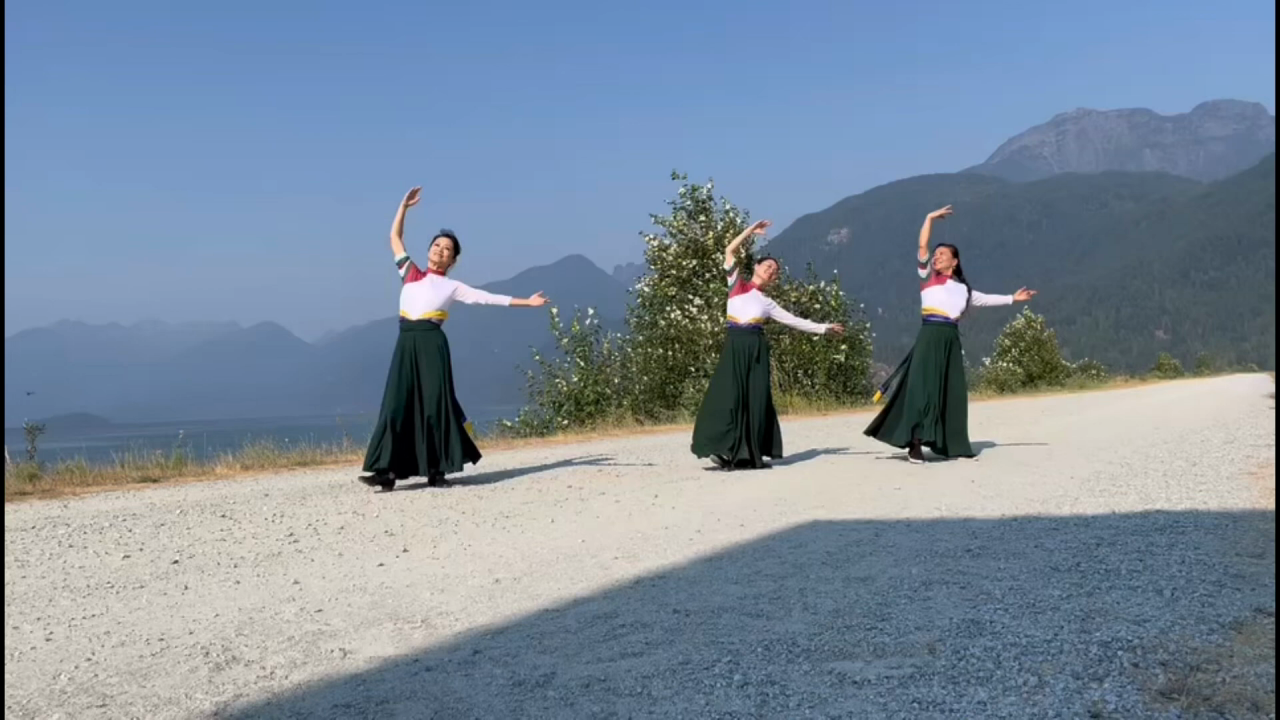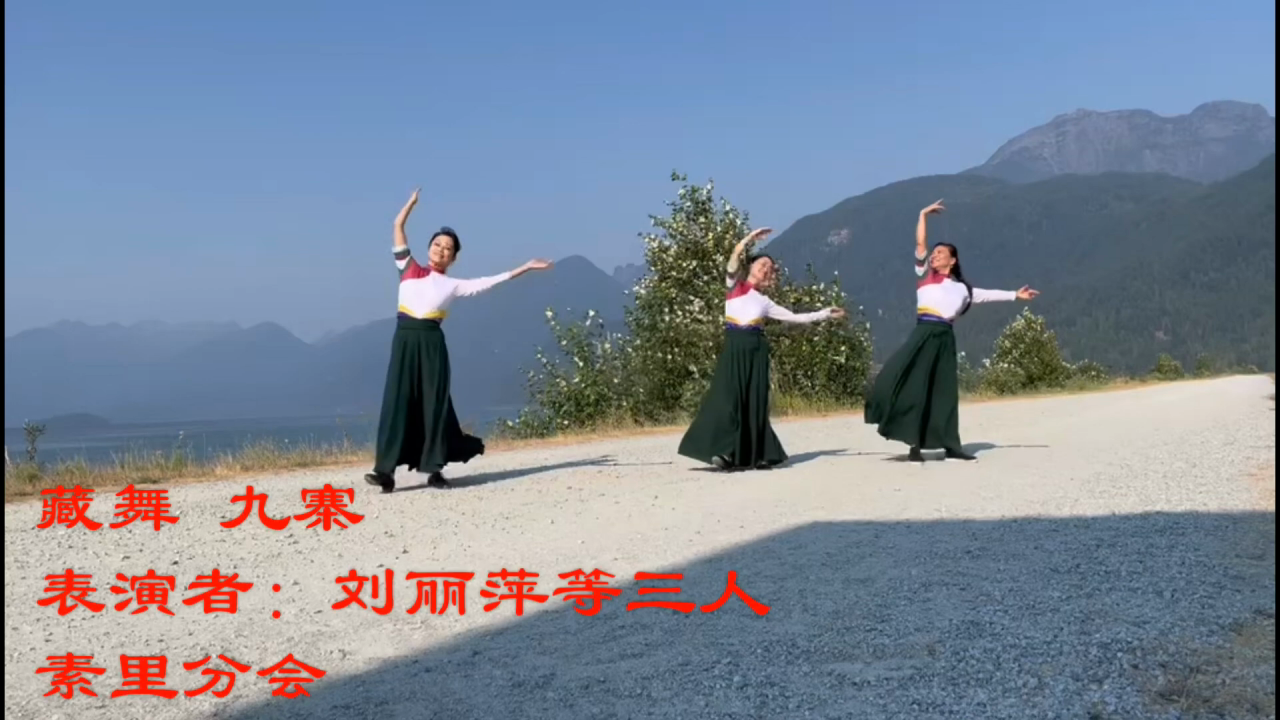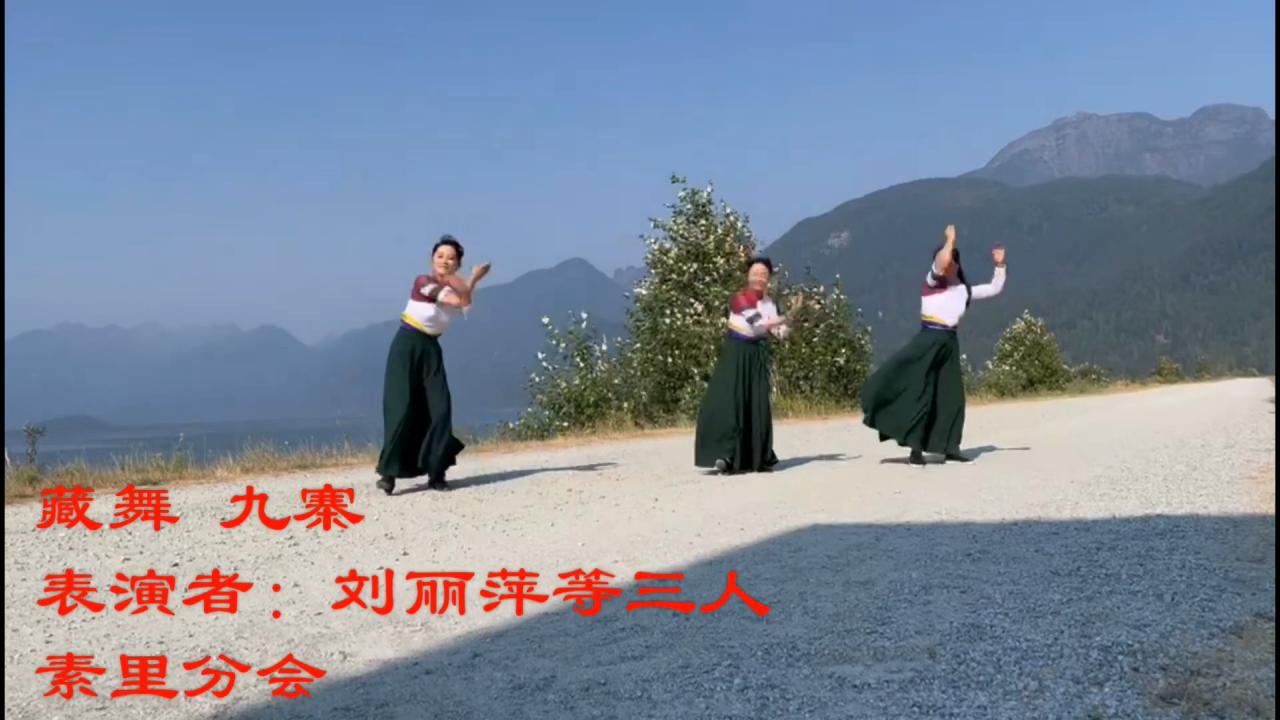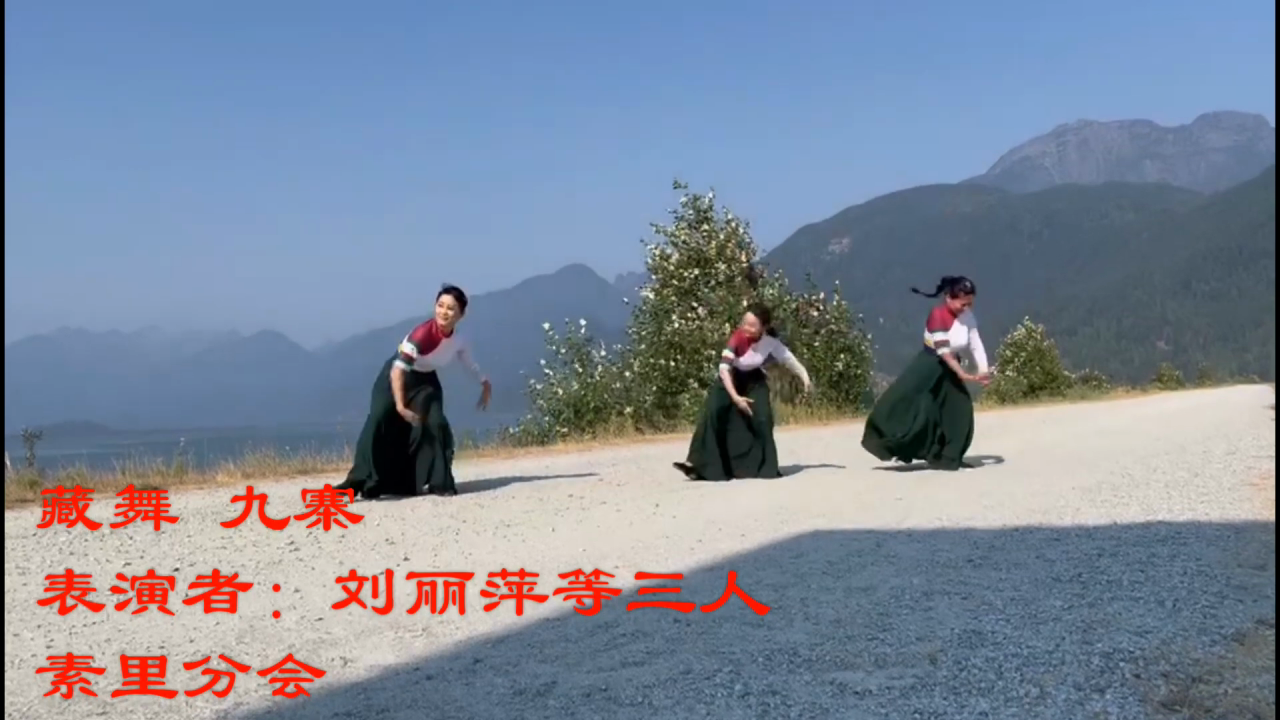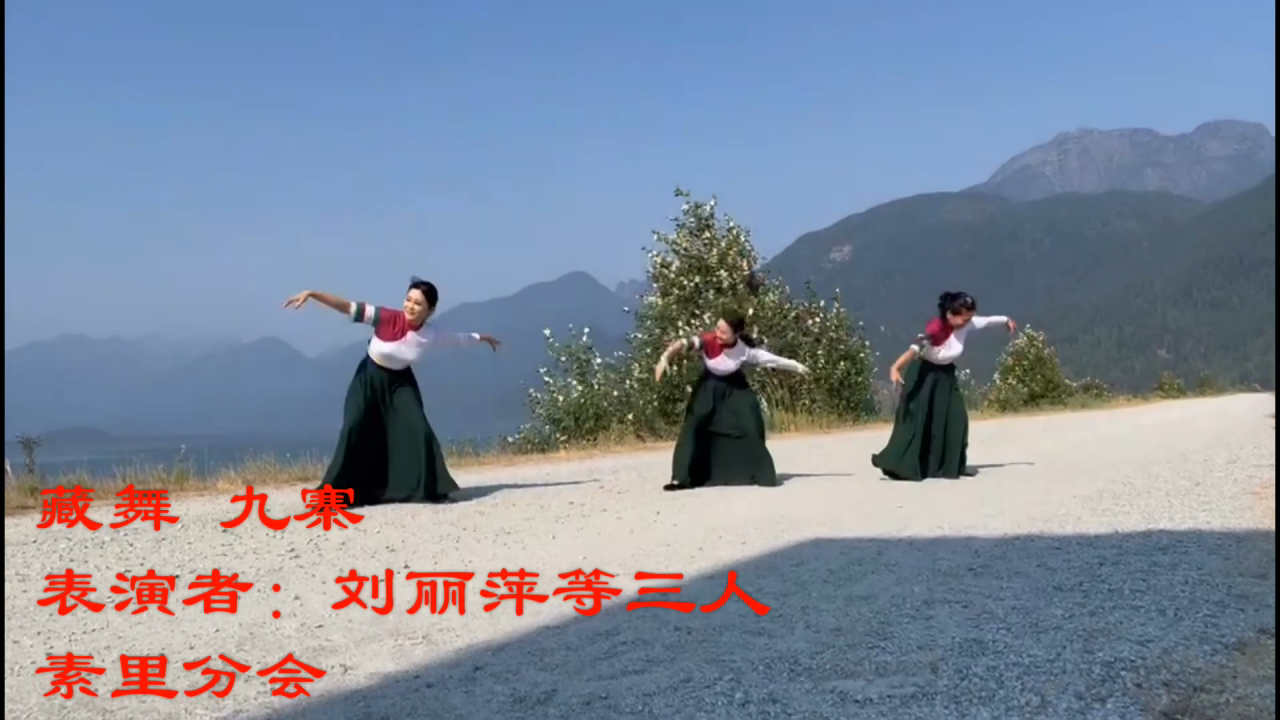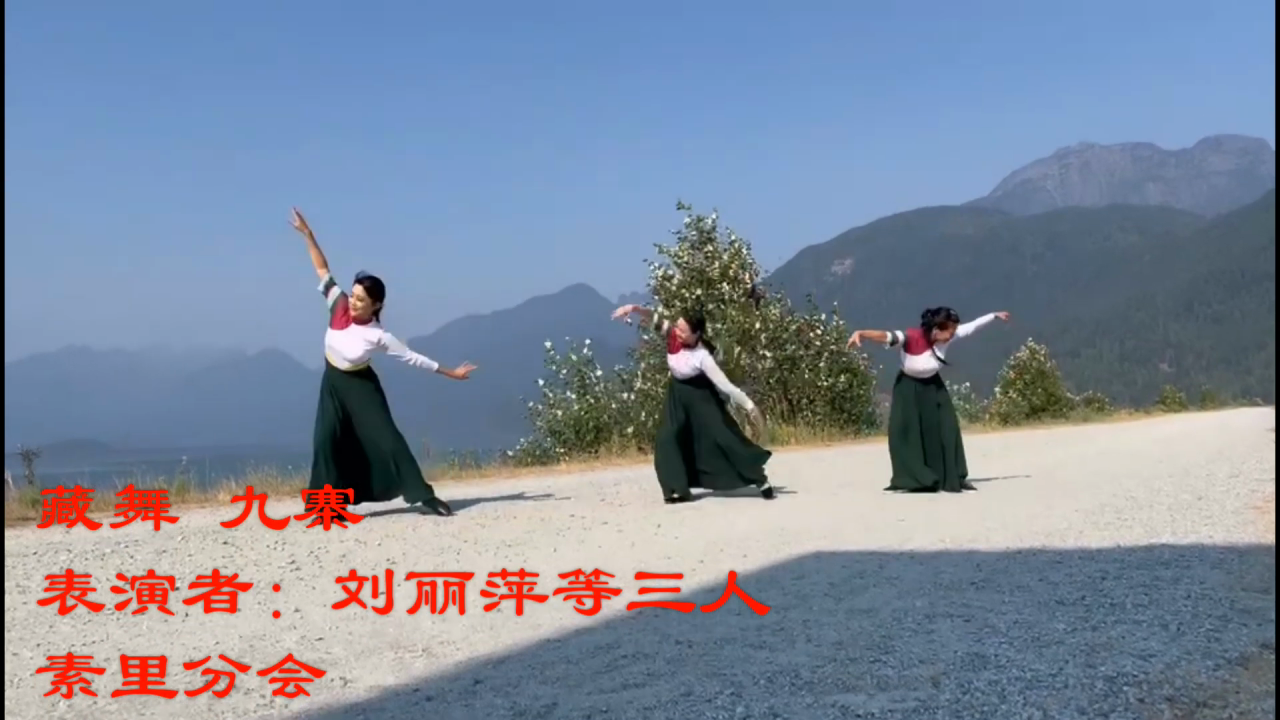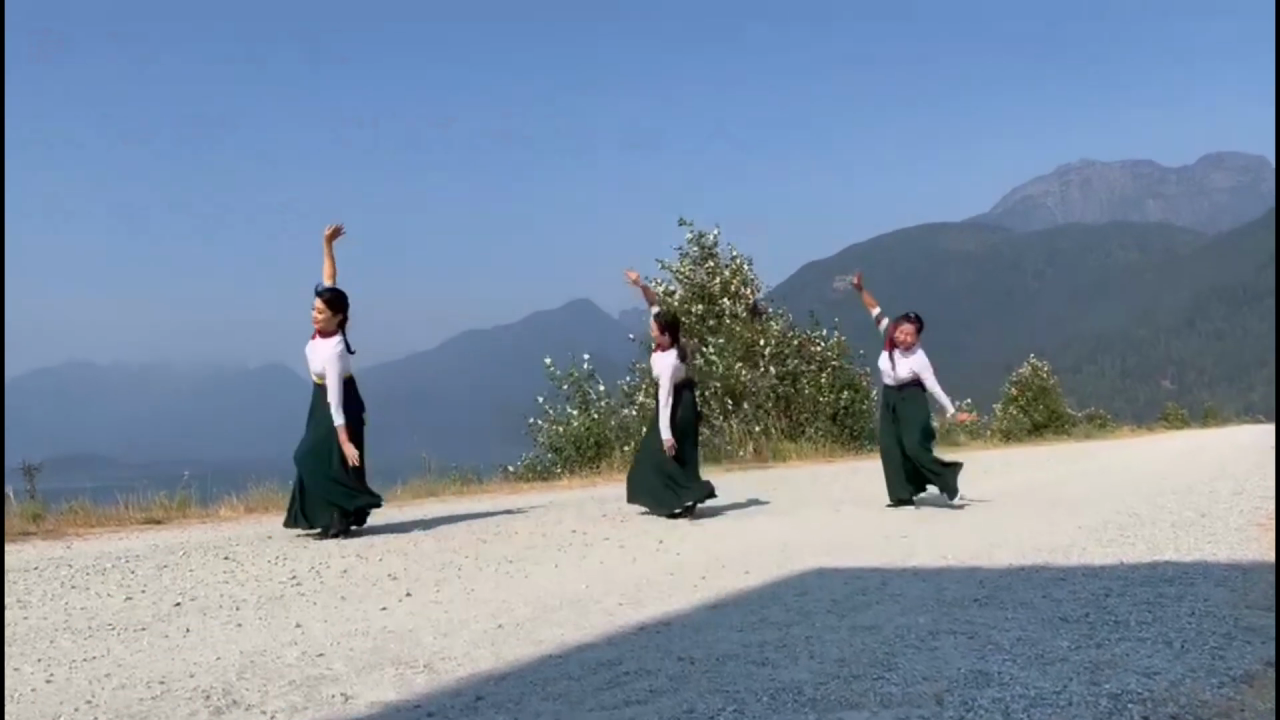
dt=0.3s
person 1, frame 1
left shoulder: (452, 287)
right shoulder: (410, 272)
left elbow: (486, 297)
right elbow: (394, 236)
left wrist: (524, 302)
right wrist: (404, 207)
left hip: (432, 344)
right hip: (406, 344)
left knee: (434, 403)
right knee: (396, 404)
left ankle: (436, 471)
right ankle: (384, 471)
person 1, frame 2
left shoulder: (453, 285)
right shoulder: (409, 269)
left elbow: (489, 282)
right elbow: (398, 230)
left wrist: (525, 268)
right wrist: (411, 203)
left hip: (431, 343)
right hip: (404, 340)
left knee: (434, 403)
right knee: (397, 402)
left ankle: (434, 469)
right ankle: (386, 471)
person 1, frame 3
left shoulder: (454, 294)
right shoulder: (422, 283)
left elbow: (464, 300)
right elbow: (459, 300)
left wrist: (473, 280)
right wrist: (474, 278)
left hip: (430, 354)
right hip: (405, 350)
left knee: (438, 410)
right knee: (401, 410)
left ankle: (435, 473)
right ankle: (389, 473)
person 1, frame 4
left shoulder: (459, 342)
right shoulder: (422, 333)
left elbow: (469, 365)
right elbow: (399, 369)
left wrist: (485, 384)
right wrist: (400, 405)
left hip: (425, 383)
right hip: (395, 379)
left knee: (436, 425)
right knee: (378, 422)
left ankle: (438, 481)
right ankle: (362, 481)
person 1, frame 5
left shoulder: (429, 336)
right shoulder: (386, 318)
left elbow: (457, 339)
right elbow: (347, 307)
left wrist: (483, 338)
right wrist: (311, 293)
left hip: (400, 383)
right hip: (369, 379)
left knee: (418, 431)
right knee: (354, 431)
left ankle: (429, 488)
right ankle: (337, 491)
person 1, frame 6
left shoulder: (377, 336)
right shoulder: (340, 307)
left elbow: (412, 357)
right elbow: (322, 270)
left wrist: (449, 373)
right wrist: (307, 233)
left hip: (361, 386)
right hip: (333, 384)
left knee: (386, 441)
right knee: (327, 443)
left ankle: (424, 496)
person 1, frame 7
left shoulder: (334, 351)
right shoulder: (324, 328)
left elbow: (335, 395)
right elbow: (328, 282)
left wrist: (344, 439)
right wrist: (327, 245)
left hip: (342, 400)
right hip: (332, 397)
left knee: (318, 458)
right knee: (316, 458)
left ankle: (337, 517)
right ankle: (331, 519)
person 2, frame 1
left shoulder: (963, 288)
right shoulder: (928, 277)
left elbow: (984, 299)
right elbow: (922, 247)
left wrist: (1012, 298)
right wrist: (930, 218)
left hip: (951, 338)
right hip: (931, 335)
left knee: (953, 390)
right knee: (925, 384)
left ankle: (952, 445)
right ankle: (915, 443)
person 2, frame 2
left shoulder: (961, 288)
right shoulder: (925, 275)
left elbow: (987, 295)
right elbow: (920, 244)
left wrist: (1016, 295)
right wrist: (923, 214)
left hip: (945, 338)
right hip: (924, 334)
left knee: (945, 391)
right knee: (910, 381)
left ankle: (949, 445)
right ankle: (914, 445)
person 2, frame 3
left shoulder: (964, 288)
right shoulder: (932, 282)
left elbow: (995, 289)
right elbow: (940, 264)
left wrist: (999, 265)
right wrist: (950, 240)
left hip: (949, 344)
right hip: (928, 341)
left knee: (953, 398)
right knee: (917, 391)
left ankle: (949, 450)
right ankle: (915, 448)
person 2, frame 4
left shoulder: (968, 316)
right shoulder: (938, 316)
left elbow: (976, 344)
right elbow: (943, 352)
left wrist: (982, 369)
right wrist: (963, 375)
left hip: (950, 369)
right hip: (929, 364)
left knee: (961, 409)
right knee: (904, 399)
left ankle: (950, 458)
person 2, frame 5
left shoulder: (965, 323)
right shoulder: (935, 328)
left elbow: (985, 320)
right elbow: (914, 348)
left wrist: (1006, 320)
right wrist: (895, 368)
left hip: (946, 374)
right hip: (923, 374)
left knee: (955, 418)
right knee: (913, 418)
left ankle: (952, 466)
right ankle: (903, 466)
person 2, frame 6
left shoulder: (946, 338)
right shoulder: (912, 337)
left elbow: (971, 326)
right elbow: (886, 337)
left wrist: (994, 316)
right wrist: (859, 334)
left hip: (932, 386)
right hip: (907, 387)
left knee: (947, 430)
right knee: (902, 431)
left ankle: (955, 479)
right ankle: (911, 480)
person 2, frame 7
left shoulder: (918, 358)
right shoulder: (891, 337)
left elbow: (934, 387)
right elbow: (875, 309)
left wrist: (952, 412)
right wrist: (860, 289)
left hip: (910, 400)
right hip: (890, 400)
left knee: (910, 445)
right knee: (890, 447)
left ankle: (946, 475)
right ankle: (904, 494)
person 3, frame 1
left shoulder: (767, 303)
right shoulder: (736, 283)
left elbow: (794, 321)
right elbow: (729, 251)
left wrist: (825, 328)
right wrist: (751, 230)
left hip: (755, 349)
right hip: (734, 347)
left knee: (756, 399)
right knee: (728, 397)
left ankle: (752, 455)
right ankle: (727, 451)
person 3, frame 2
left shoulder: (764, 302)
right shoulder: (735, 285)
left elbow: (794, 317)
right elbow: (734, 256)
left wrist: (825, 313)
right wrist: (753, 235)
left hip: (755, 349)
right hip: (734, 347)
left knee: (754, 400)
right knee: (729, 399)
left ankle: (752, 455)
right ankle: (727, 453)
person 3, frame 3
left shoulder: (768, 304)
right shoulder: (741, 299)
left elbow: (780, 331)
right elbow: (759, 325)
left wrist: (781, 329)
right wrist: (777, 322)
left hip: (756, 357)
right hip: (734, 354)
left knee: (756, 406)
right knee: (727, 403)
left ankle: (757, 459)
right ankle: (728, 457)
person 3, frame 4
left shoulder: (771, 342)
right shoulder: (736, 338)
left elbow: (788, 358)
right elbow: (724, 368)
left wrist: (803, 375)
right wrist: (735, 397)
left hip: (754, 383)
right hip: (731, 380)
left knee: (761, 420)
right knee: (713, 414)
left ankle: (764, 468)
right ankle: (696, 463)
person 3, frame 5
left shoulder: (746, 350)
right shoulder: (708, 340)
left elbow: (773, 359)
right elbow: (683, 342)
left wrist: (796, 366)
right wrist: (664, 357)
left hip: (735, 388)
right hip: (709, 386)
left knee: (748, 427)
right knee: (693, 426)
left ankle: (760, 473)
right ankle: (681, 477)
person 3, frame 6
left shoulder: (702, 356)
right shoulder: (672, 334)
left elbow: (724, 383)
right elbow: (652, 317)
left wrist: (748, 404)
right wrist: (633, 308)
left hip: (699, 395)
right hip: (677, 393)
left knee: (724, 436)
right knee: (668, 438)
left ankle: (759, 479)
right ankle: (678, 489)
person 3, frame 7
left shoulder: (667, 362)
right shoulder: (671, 343)
left elbow: (664, 398)
right elbow: (654, 304)
left wrist: (665, 433)
right wrist: (641, 285)
left hip: (678, 403)
right hip: (678, 399)
left knee: (656, 451)
right knee: (650, 450)
left ankle: (688, 496)
right ankle: (673, 502)
